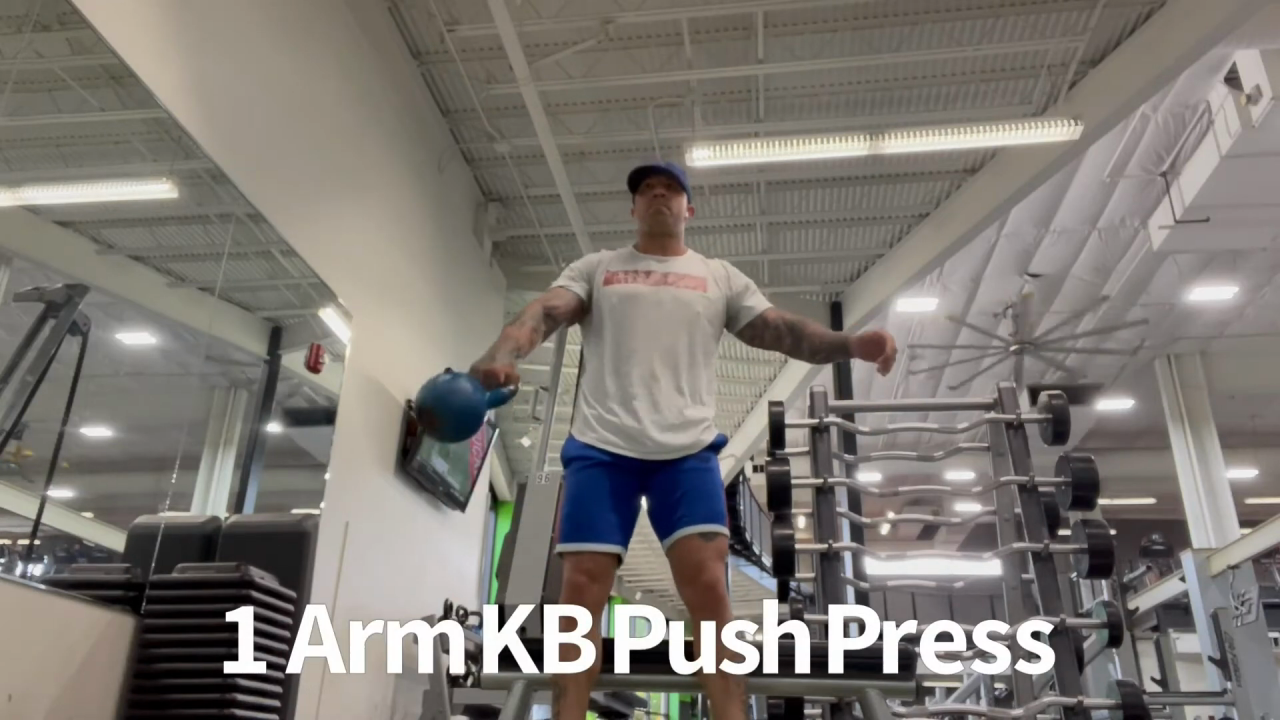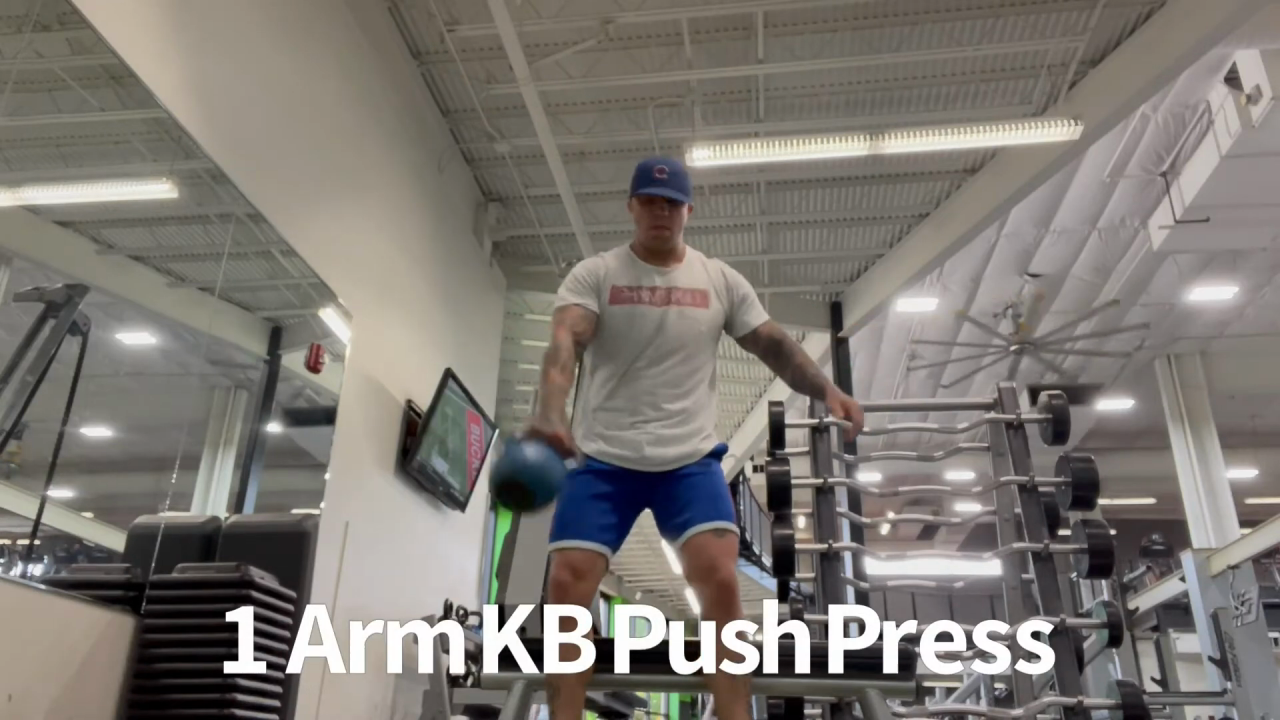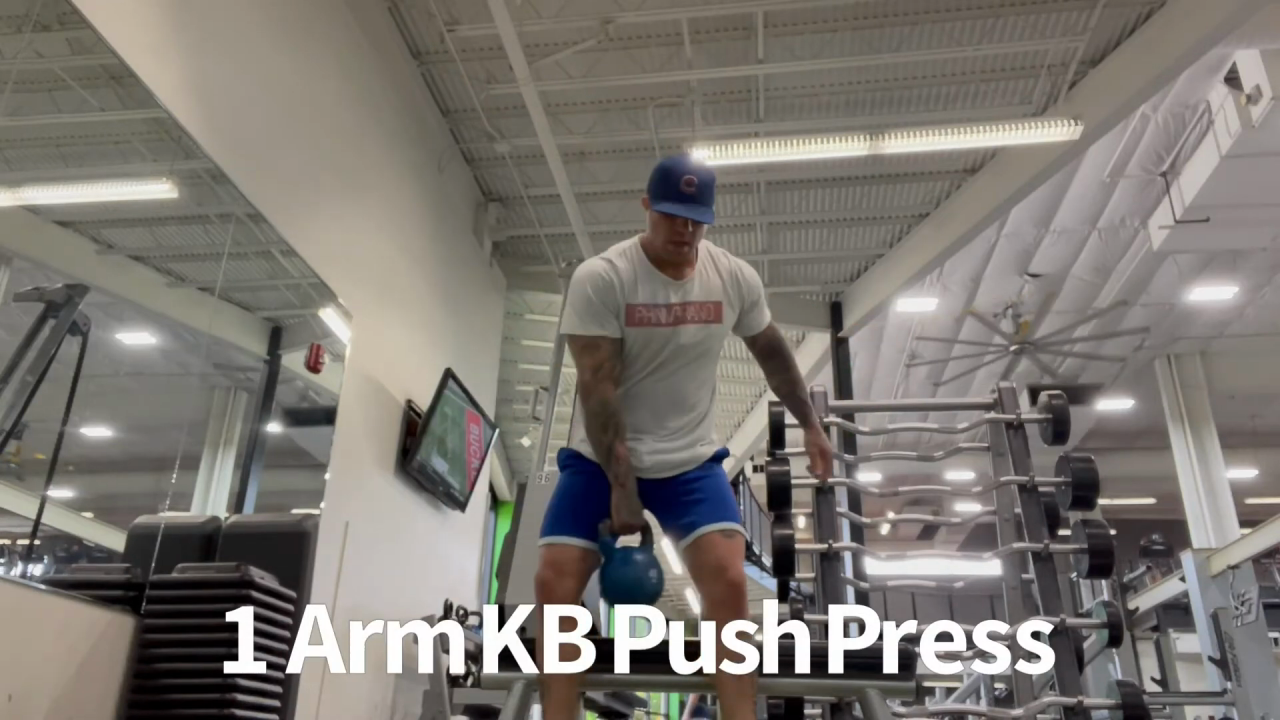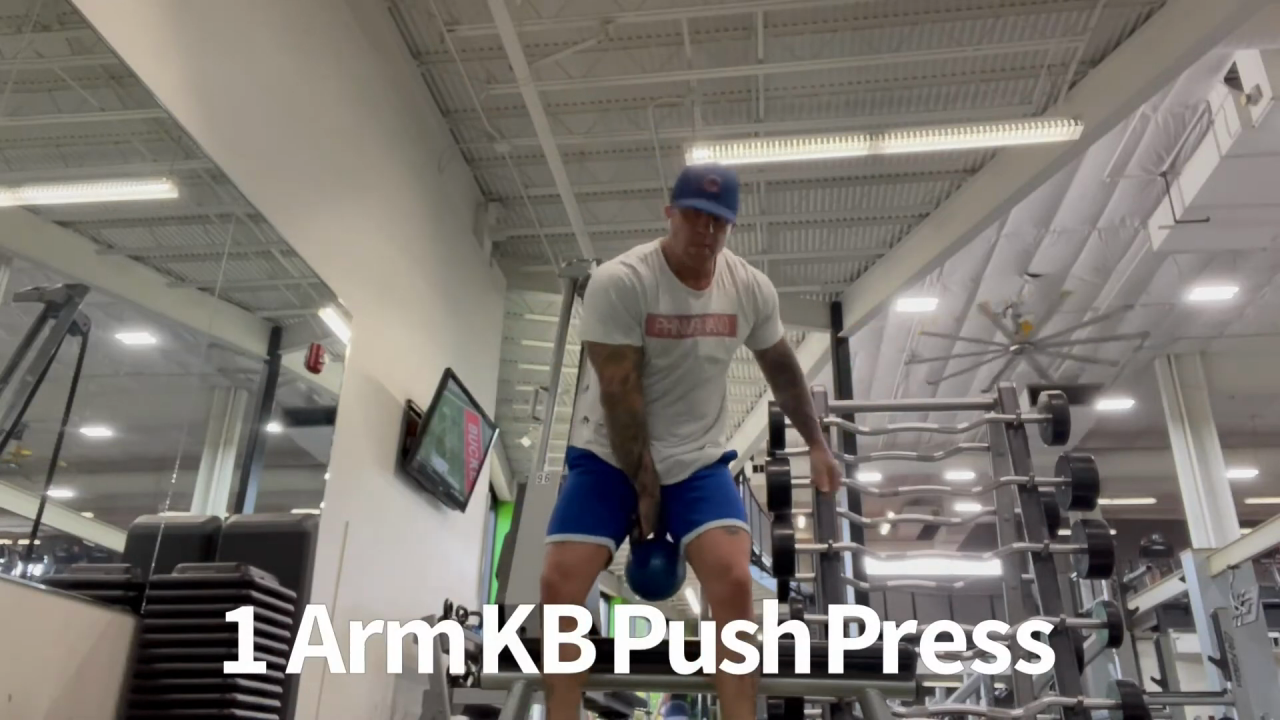
dt=0.3s
person 1, frame 1
left shoulder: (721, 278)
right shoulder: (595, 269)
left elbow: (783, 332)
right elbow: (544, 313)
left wrist: (852, 343)
right wrist: (502, 352)
left hip: (687, 450)
right hip: (601, 446)
left knee: (707, 587)
right knee: (581, 589)
person 1, frame 2
left shoulder: (722, 281)
right shoulder: (592, 275)
left elbow: (774, 345)
right elbow: (566, 344)
left wrist: (828, 392)
right wrist: (550, 413)
left hip: (689, 458)
right hip: (603, 458)
left knee: (720, 584)
right knee: (567, 586)
person 1, frame 3
left shoulder: (736, 277)
right shoulder: (600, 278)
left elbow: (772, 350)
right elbow: (598, 390)
left wrist: (810, 423)
right wrist: (622, 488)
left hip: (692, 462)
right hip: (602, 460)
left knee: (728, 583)
right knee: (555, 585)
person 1, frame 4
left shoulder: (752, 288)
right shoulder: (618, 282)
left elbow: (781, 366)
right elbow: (620, 399)
left wrist: (817, 442)
right wrist: (645, 493)
left hip: (698, 463)
right hip: (610, 459)
left knee: (733, 582)
right knee: (561, 583)
